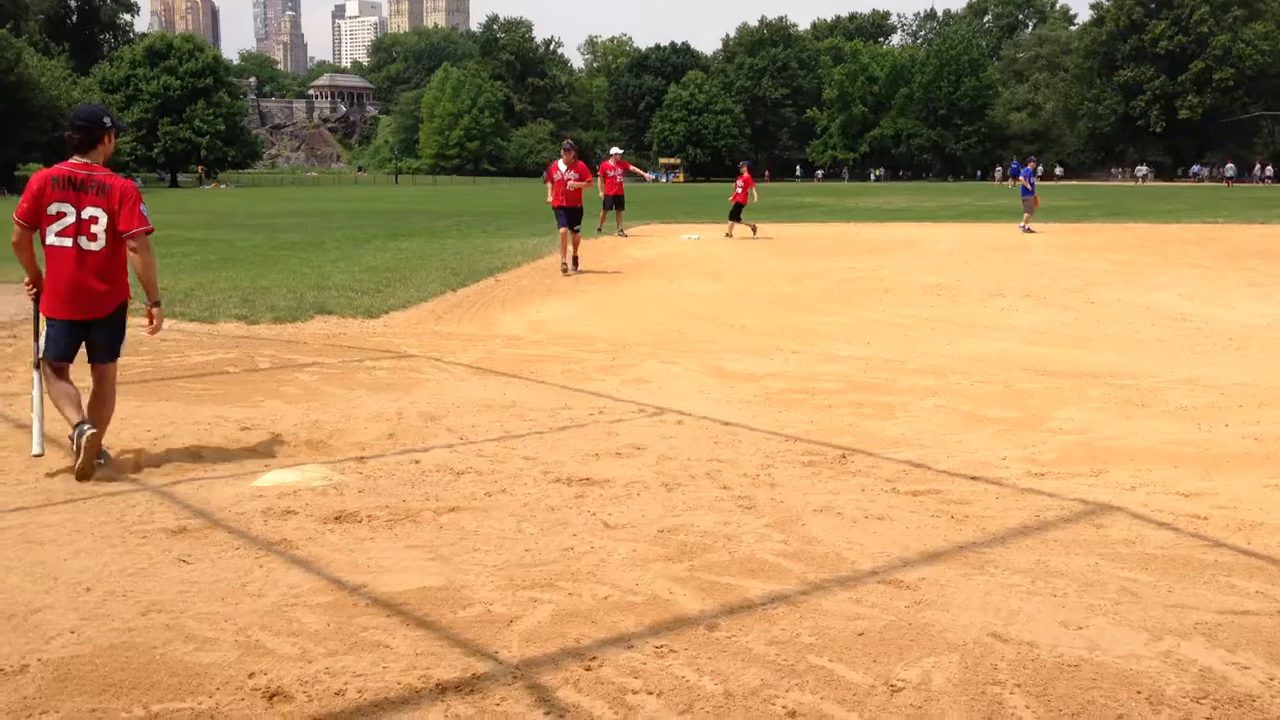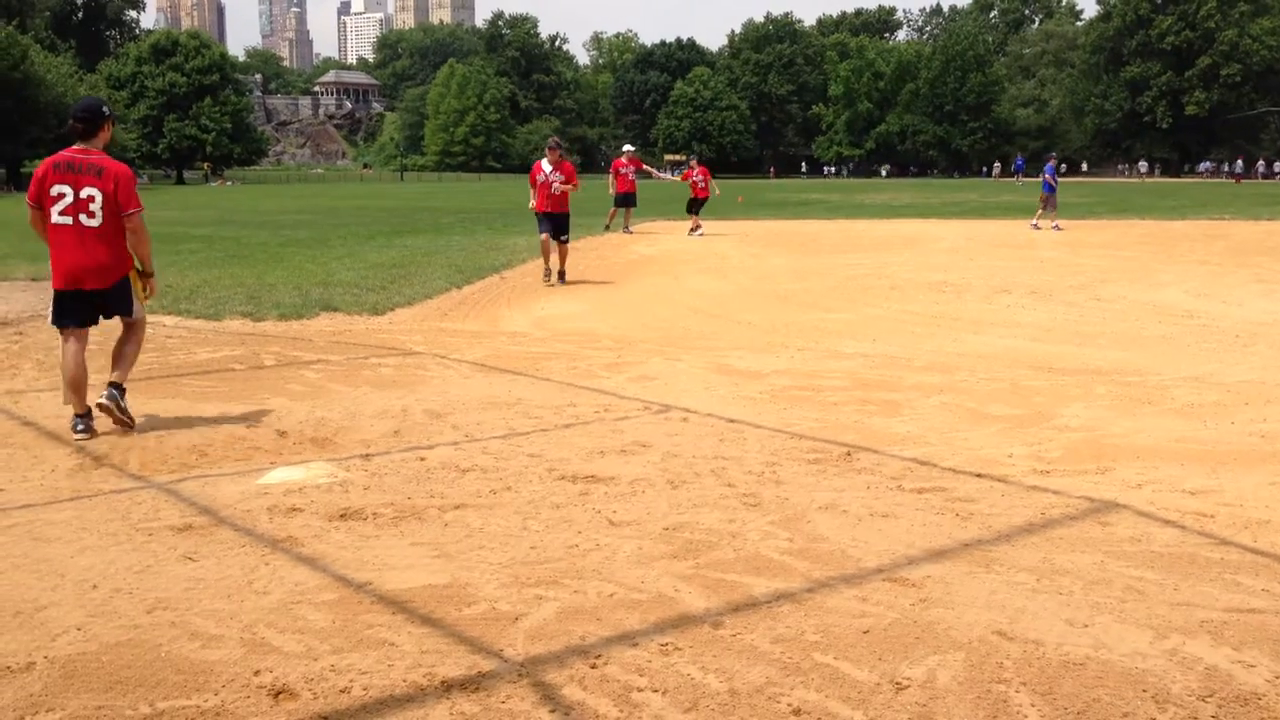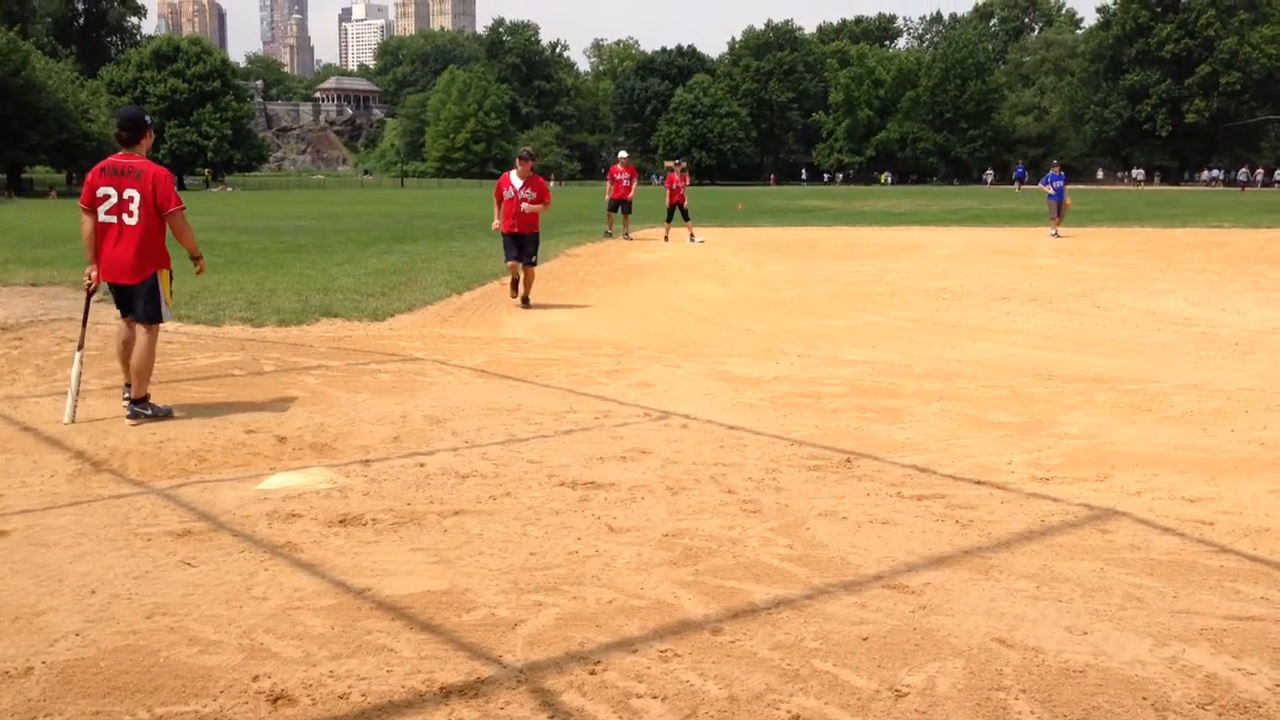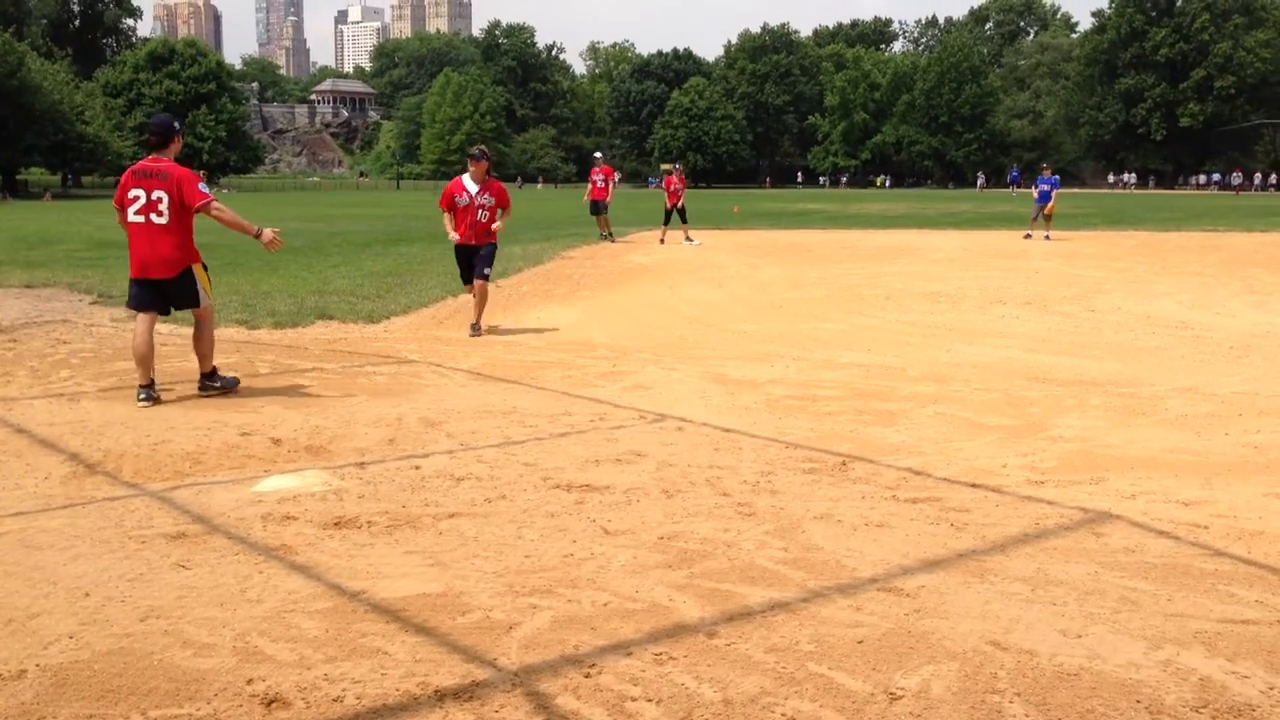
dt=0.7s
person 1, frame 1
left shoulder: (42, 181)
right shoulder: (121, 189)
left elbow: (20, 239)
right elbow: (138, 248)
left wrist: (34, 276)
right wrist: (153, 300)
left hip: (60, 297)
right hip: (108, 297)
left knee: (55, 372)
right knee: (104, 373)
left ankle: (82, 428)
right ankle: (94, 448)
person 1, frame 2
left shoulder: (48, 167)
right shoulder: (118, 172)
left elbow: (36, 218)
right elbow: (133, 227)
right wrist: (148, 271)
left hip: (66, 272)
right hip: (112, 270)
left knee: (73, 341)
right knee: (134, 325)
left ankle: (80, 418)
right ankle: (113, 391)
person 1, frame 3
left shoulder: (98, 172)
right shoulder: (157, 174)
left elbow: (88, 219)
right elbow: (177, 222)
left wrist: (93, 263)
right wrist: (196, 254)
left hip: (112, 266)
right hip: (148, 266)
left knee: (129, 321)
right knee: (147, 330)
left ankle: (131, 386)
right ankle: (139, 403)
person 1, frame 4
left shoulder: (130, 175)
right shoulder: (182, 176)
left elbow: (122, 217)
right elbow: (215, 210)
right wrist: (257, 232)
left hip: (141, 263)
right hip: (180, 262)
left knee: (144, 321)
right knee: (204, 315)
left ankle: (144, 387)
right ankle: (208, 378)
